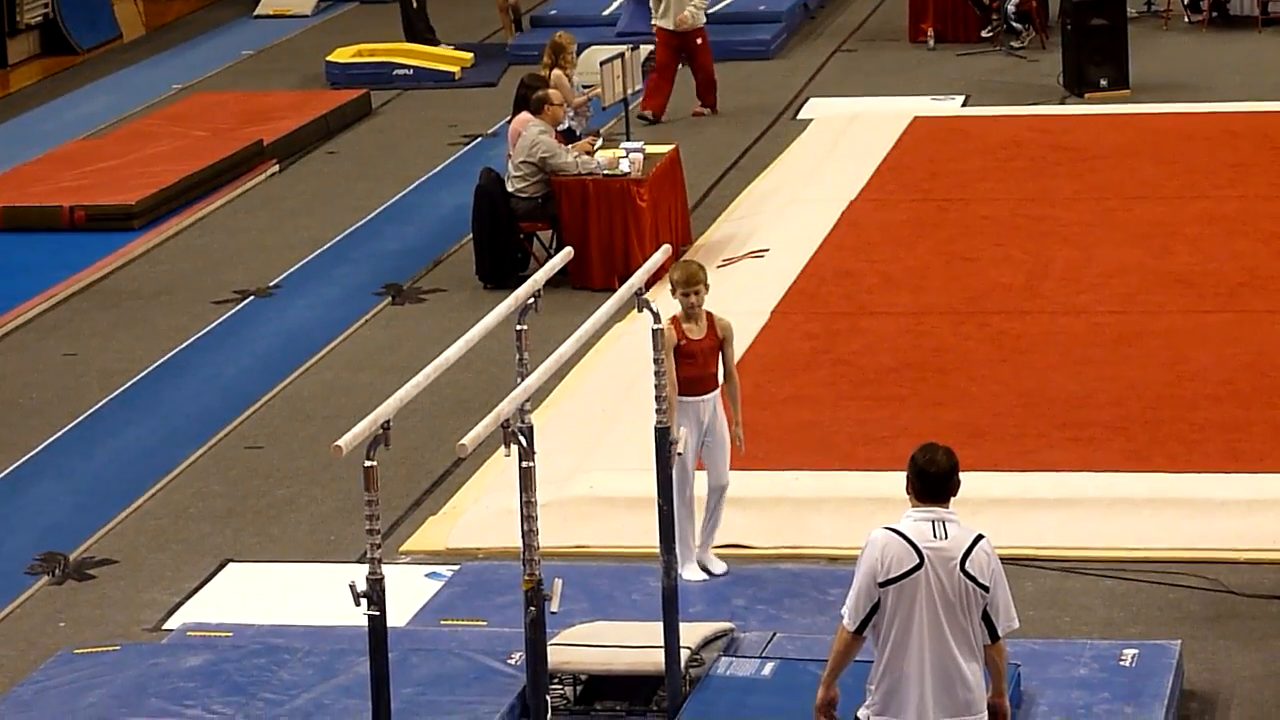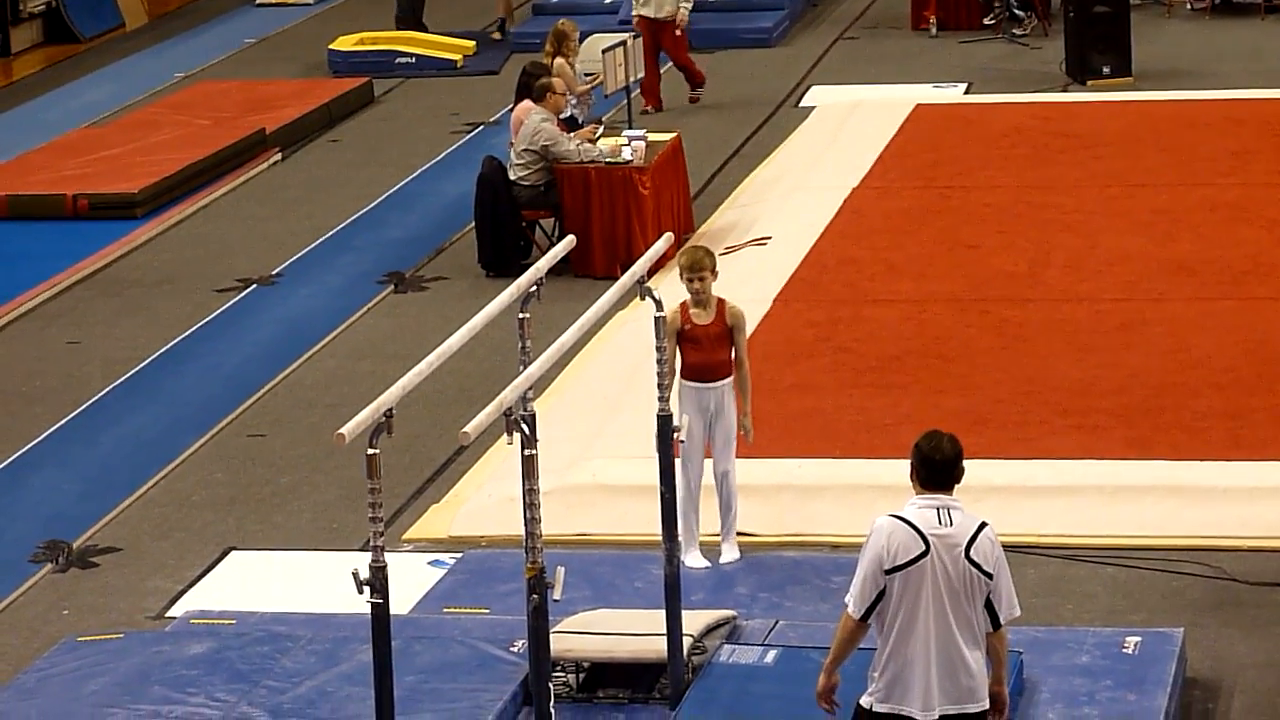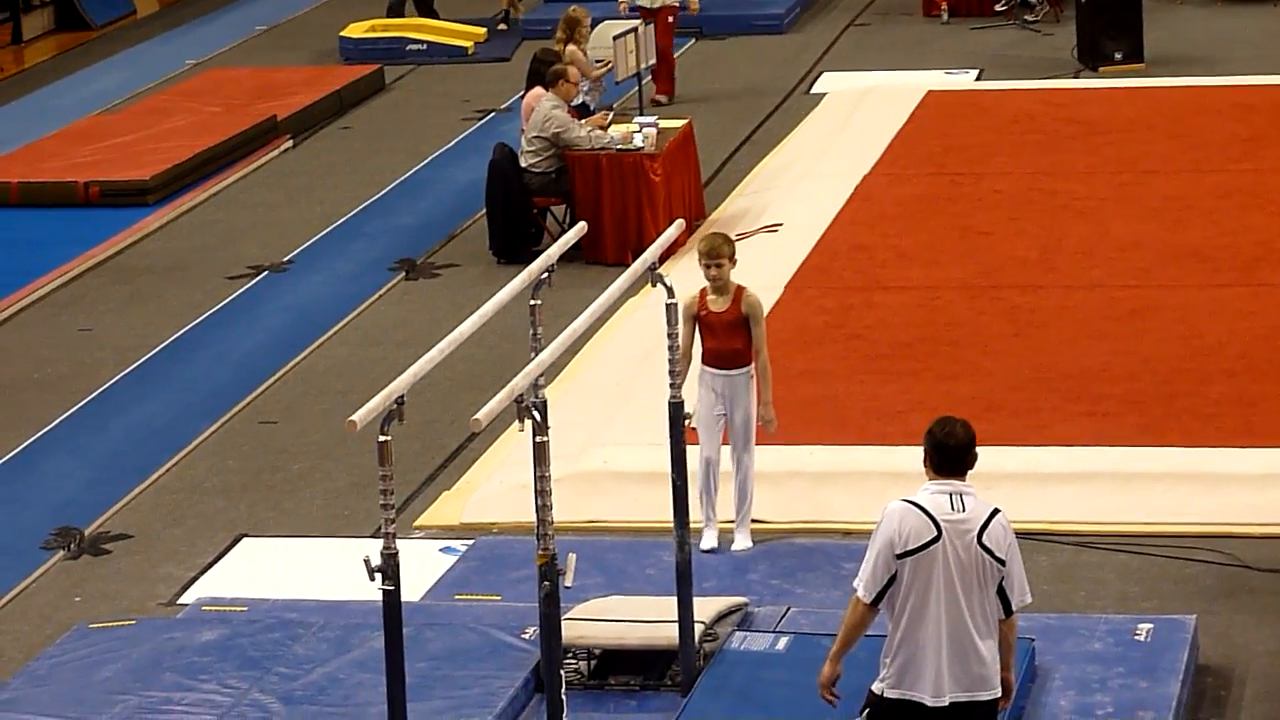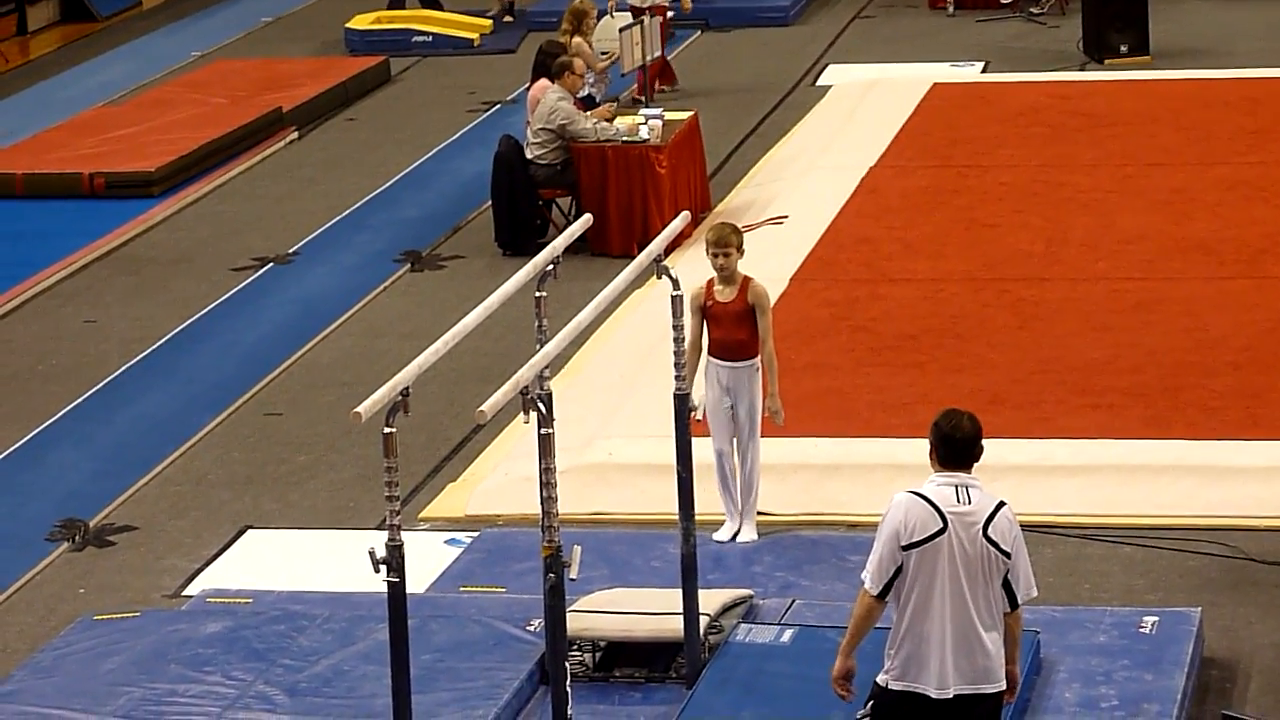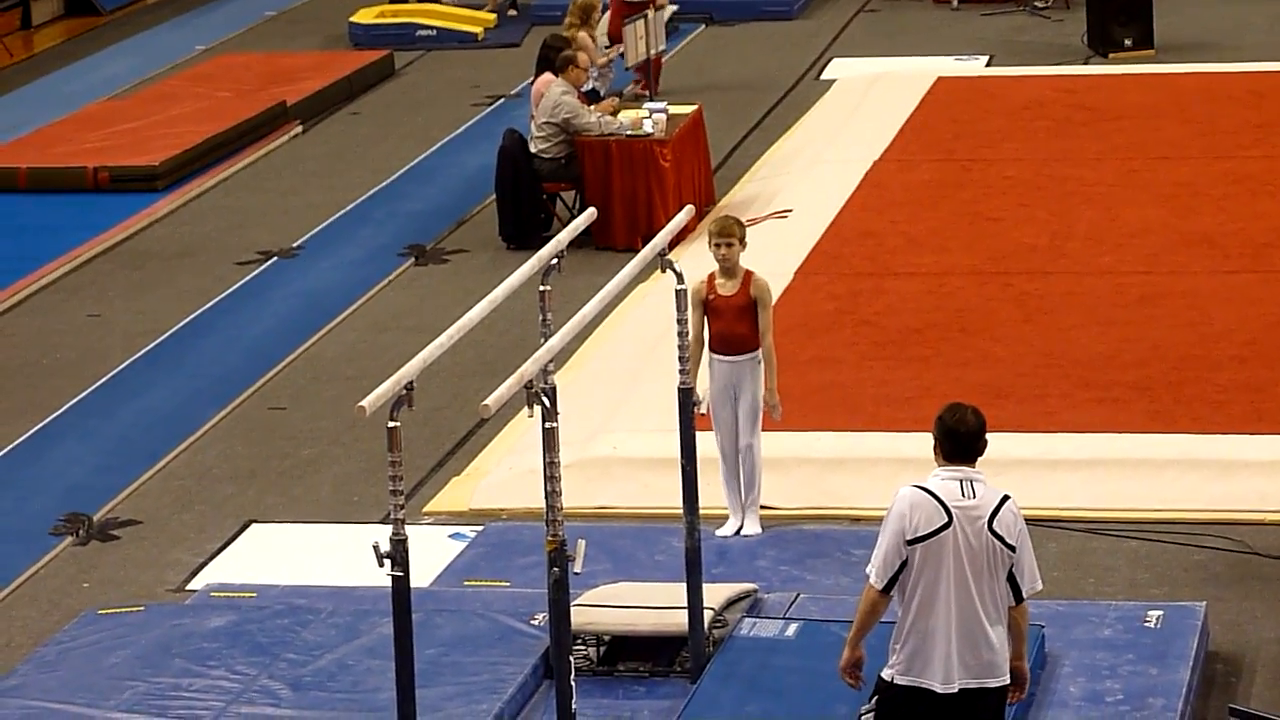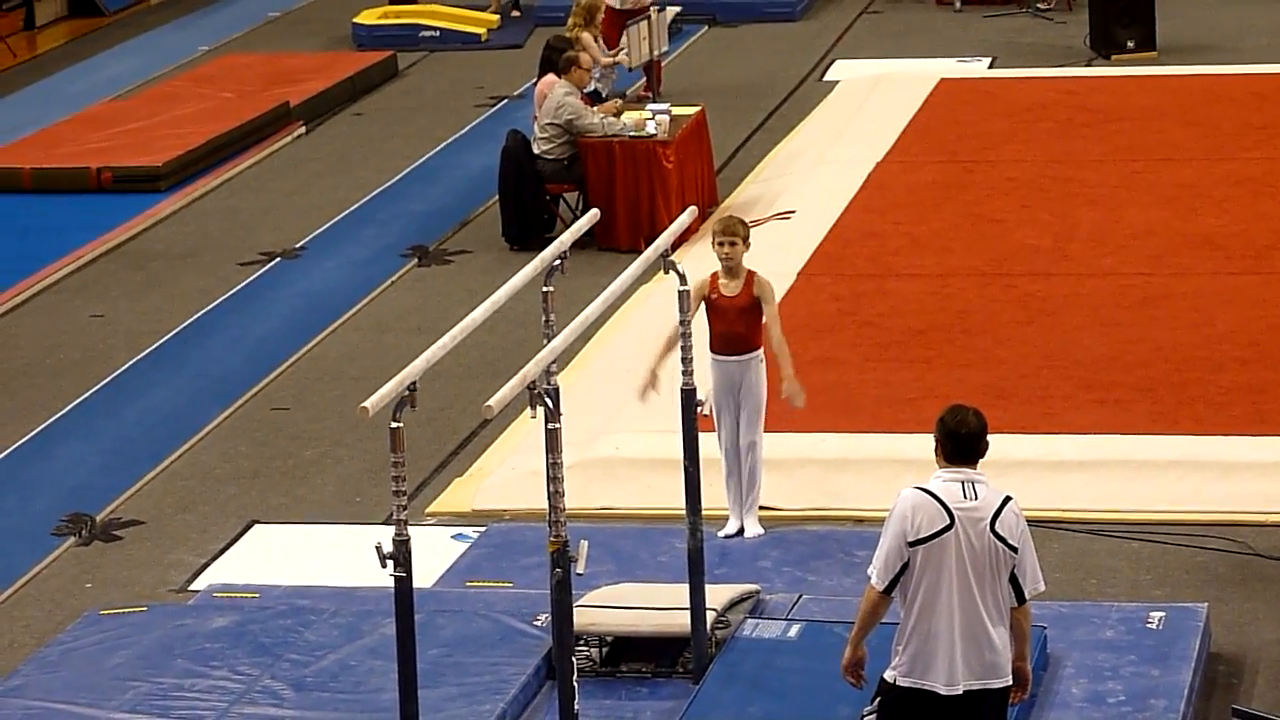
dt=0.2s
person 1, frame 1
left shoulder: (721, 326)
right shoulder: (669, 332)
left elbow: (731, 375)
right elbow: (669, 385)
left wrist: (737, 422)
right wrist: (670, 433)
left hip: (713, 405)
right hip: (684, 409)
left knee: (720, 481)
right knee: (683, 486)
left ankle: (705, 548)
right ankle: (686, 559)
person 1, frame 2
left shoulder: (732, 314)
right shoulder: (675, 318)
left elbow: (741, 363)
right elbow: (667, 368)
left wrist: (746, 411)
left hip: (724, 393)
right hip: (691, 395)
left knee: (725, 470)
right knee: (691, 473)
left ankle: (729, 538)
right ankle: (689, 546)
person 1, frame 3
left shoulder: (749, 302)
right shoulder: (693, 304)
left elbow: (761, 353)
right elbow: (684, 352)
left wrist: (767, 401)
left hip: (742, 381)
right hip: (710, 381)
left knee: (743, 456)
right knee: (708, 456)
left ankle: (742, 526)
right ankle: (709, 524)
person 1, frame 4
left shoulder: (755, 292)
right shoulder: (700, 295)
left elbow: (767, 344)
right elbow: (694, 344)
left wrist: (773, 393)
left hip: (747, 373)
right hip: (716, 373)
left knee: (748, 448)
right knee: (720, 448)
left ankle: (748, 519)
right ankle: (732, 516)
person 1, frame 5
left shoulder: (757, 286)
right shoulder: (702, 289)
left elbow: (767, 338)
right elbow: (697, 340)
left wrist: (771, 388)
right wrist: (690, 385)
left hip: (749, 367)
right hip: (719, 367)
left knee: (748, 443)
right knee: (726, 445)
left ankle: (751, 512)
right ankle: (735, 512)
person 1, frame 6
left shoulder: (759, 285)
right shoulder: (705, 286)
left elbow: (774, 331)
right elbow: (680, 326)
left wrist: (788, 375)
right wrist: (656, 367)
left hip: (751, 366)
right hip: (720, 367)
left knee: (750, 442)
right knee: (727, 444)
left ankle: (750, 514)
right ankle: (735, 514)
person 2, frame 1
left shoulder: (883, 543)
right shoulder: (980, 549)
left elbow: (854, 629)
right elbow: (993, 637)
left wrist: (827, 683)
right wrist: (999, 693)
person 2, frame 2
left shoulder: (889, 531)
right shoulder: (983, 537)
left elbow: (858, 616)
right elbow: (995, 625)
left wrist: (829, 671)
right wrist: (998, 682)
left hip: (897, 695)
person 2, frame 3
left shoulder: (901, 515)
right shoulder: (996, 523)
left elbow: (867, 600)
right elbow: (1007, 612)
left wrist: (834, 659)
right wrist: (1006, 669)
left hip: (907, 682)
right hip: (977, 684)
person 2, frame 4
left shoulder: (906, 507)
right shoulder: (1002, 516)
left elbow: (875, 593)
right elbow: (1012, 605)
left wrist: (845, 654)
right wrist: (1011, 663)
left hip: (912, 675)
right hip: (981, 677)
person 2, frame 5
left shoulder: (910, 502)
right shoulder: (1006, 510)
left elbow: (880, 588)
right elbow: (1017, 599)
left wrist: (853, 646)
right wrist: (1018, 658)
left hip: (917, 668)
right hip: (986, 671)
person 2, frame 6
left shoulder: (912, 504)
right shoulder: (1007, 511)
left elbow: (881, 590)
right elbow: (1019, 600)
left wrist: (855, 645)
right wrist: (1020, 659)
left hip: (919, 670)
right hip: (988, 672)
